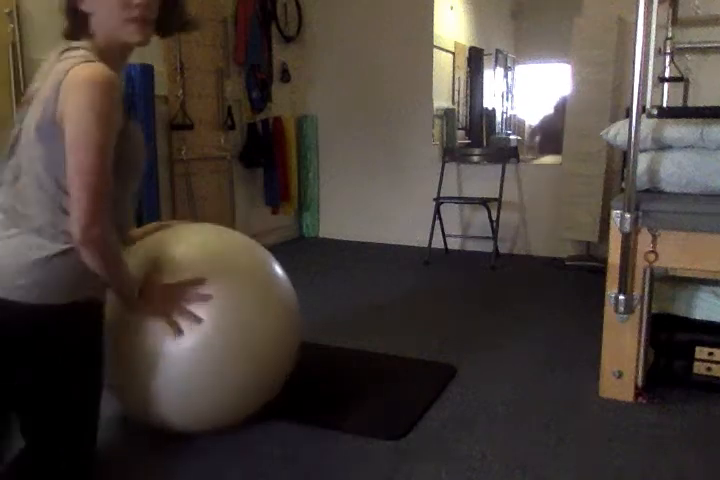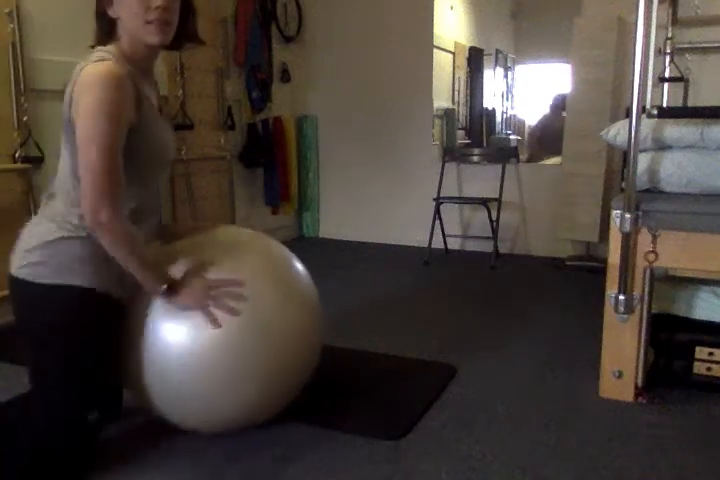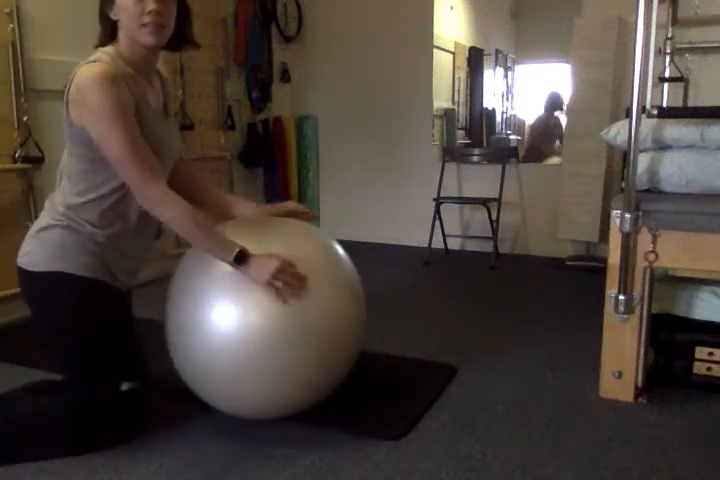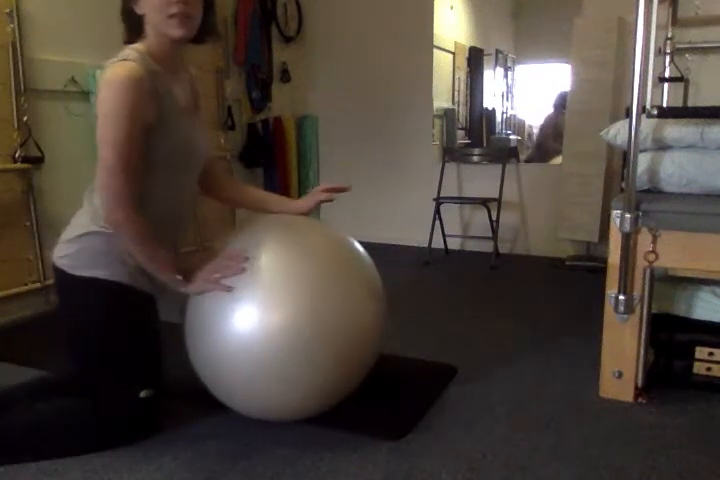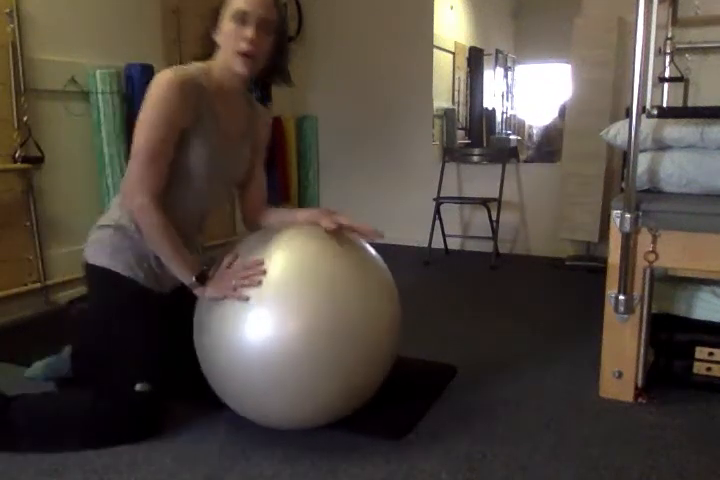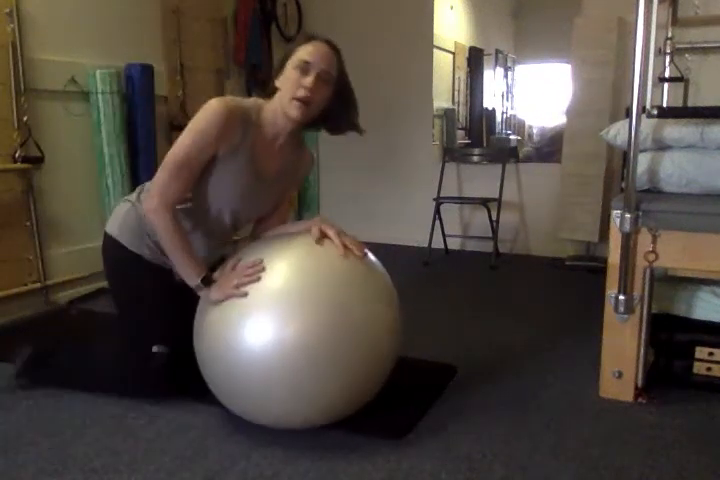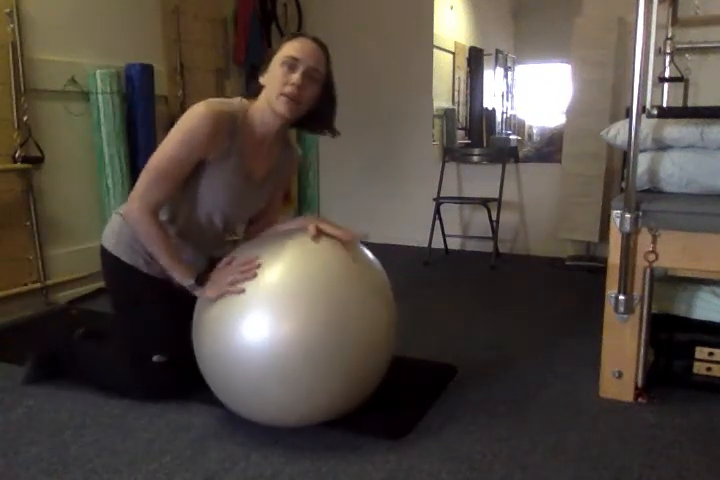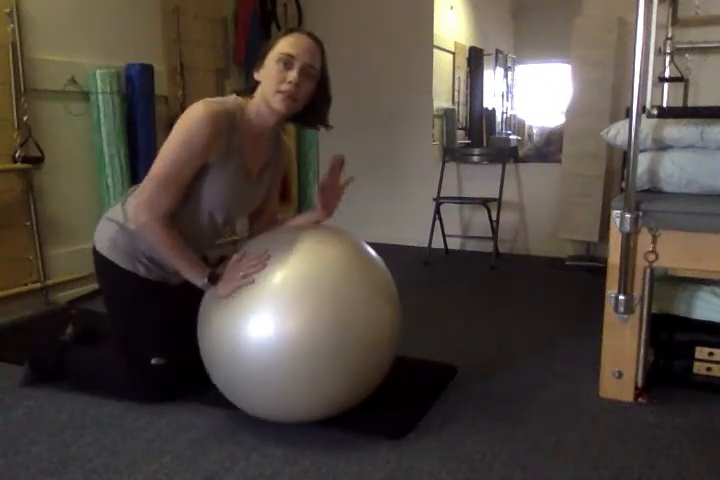
dt=0.4s
person 1, frame 1
left shoulder: (68, 63)
right shoulder: (94, 81)
right elbow: (86, 228)
left wrist: (124, 234)
right wrist: (137, 296)
right hip: (45, 289)
person 1, frame 2
left shoulder: (139, 78)
right shoulder: (107, 77)
right elbow: (100, 212)
left wrist: (167, 233)
right wrist: (167, 288)
left hip: (55, 266)
right hip: (67, 273)
left knee: (97, 402)
person 1, frame 3
left shoulder: (155, 83)
right shoulder: (99, 79)
left elbow: (178, 180)
right elbow: (153, 195)
left wrist: (257, 212)
right wrist: (243, 261)
left hip: (101, 265)
right hip: (67, 264)
left knee: (102, 389)
right knee: (120, 410)
person 1, frame 4
left shoulder: (185, 81)
right shoulder: (128, 77)
left elbow: (209, 178)
right elbow: (116, 208)
left wrist: (293, 205)
right wrist: (182, 276)
left hip: (128, 265)
right hip: (102, 268)
left knee: (107, 386)
right knee: (129, 414)
person 1, frame 5
left shoulder: (257, 118)
right shoulder: (176, 87)
left elbow: (254, 212)
right elbow: (140, 199)
left wrist: (311, 215)
right wrist: (200, 280)
left hip: (171, 267)
right hip: (125, 261)
left knee: (201, 381)
right knee: (135, 414)
left ankle: (88, 360)
person 1, frame 6
left shoulder: (300, 159)
right shoulder: (225, 115)
left elbow: (263, 232)
right elbow: (158, 202)
left wrist: (310, 226)
right wrist: (205, 284)
left hip: (199, 253)
right hip: (140, 242)
right knee: (153, 372)
person 1, frame 7
left shoulder: (287, 158)
right shoulder: (212, 118)
left elbow: (256, 232)
right elbow: (139, 208)
left wrist: (302, 225)
right wrist: (198, 283)
left hip: (195, 258)
right hip: (139, 254)
right knee: (166, 379)
left ankle: (93, 338)
right ankle: (59, 354)
person 1, frame 8
left shoulder: (277, 150)
right shoulder: (210, 118)
left elbow: (262, 232)
right elbow: (146, 216)
left wrist: (317, 214)
right wrist: (211, 280)
left hip: (180, 258)
right hip: (131, 254)
left knee: (202, 359)
right knee: (161, 381)
left ankle: (89, 337)
right ankle: (53, 357)
